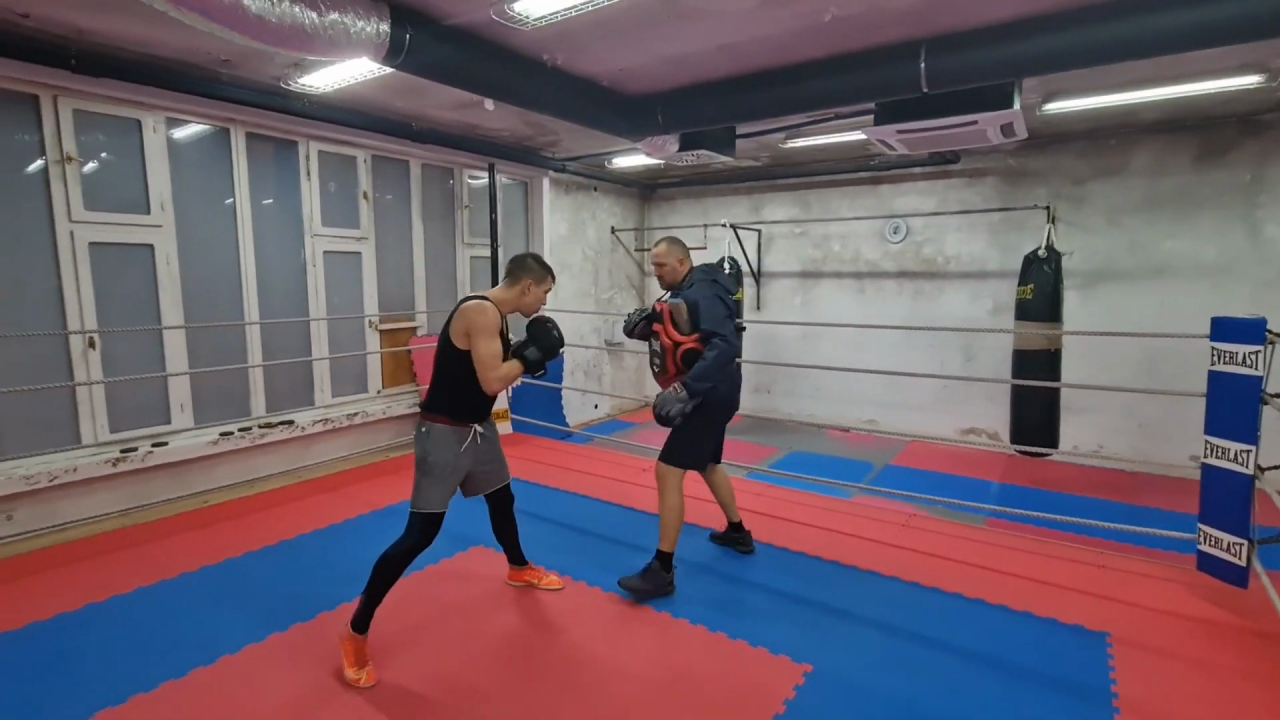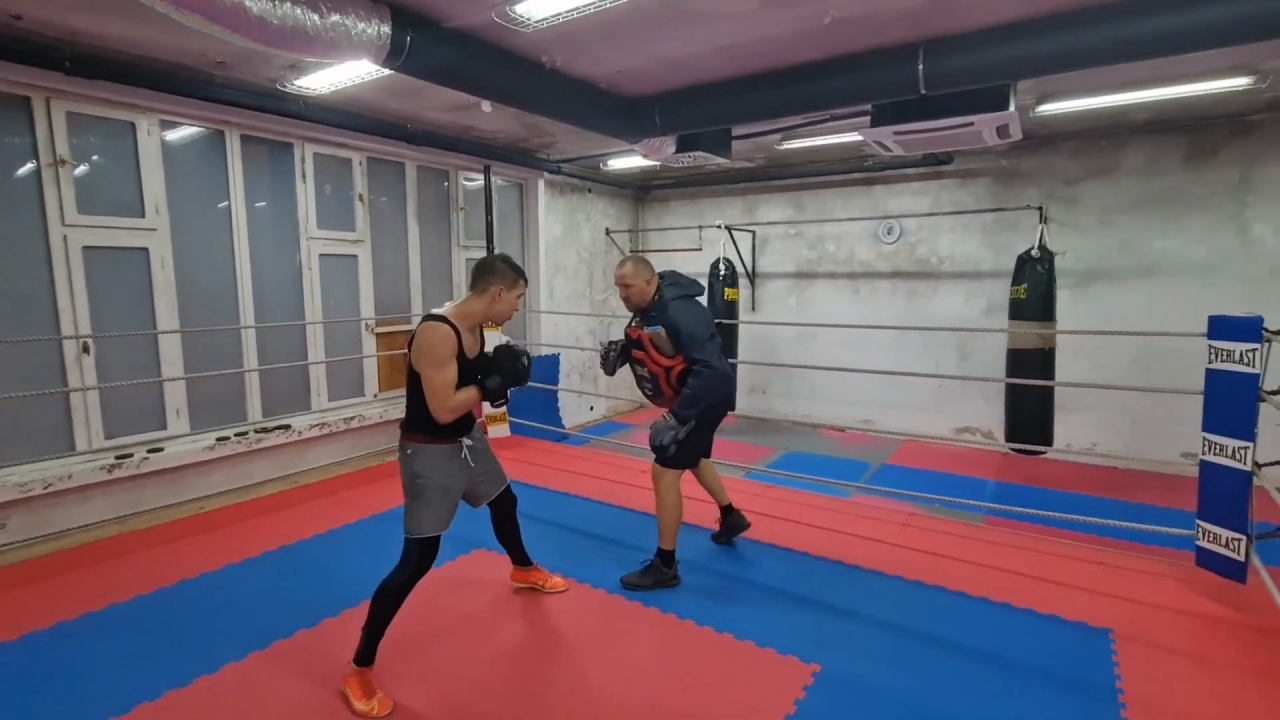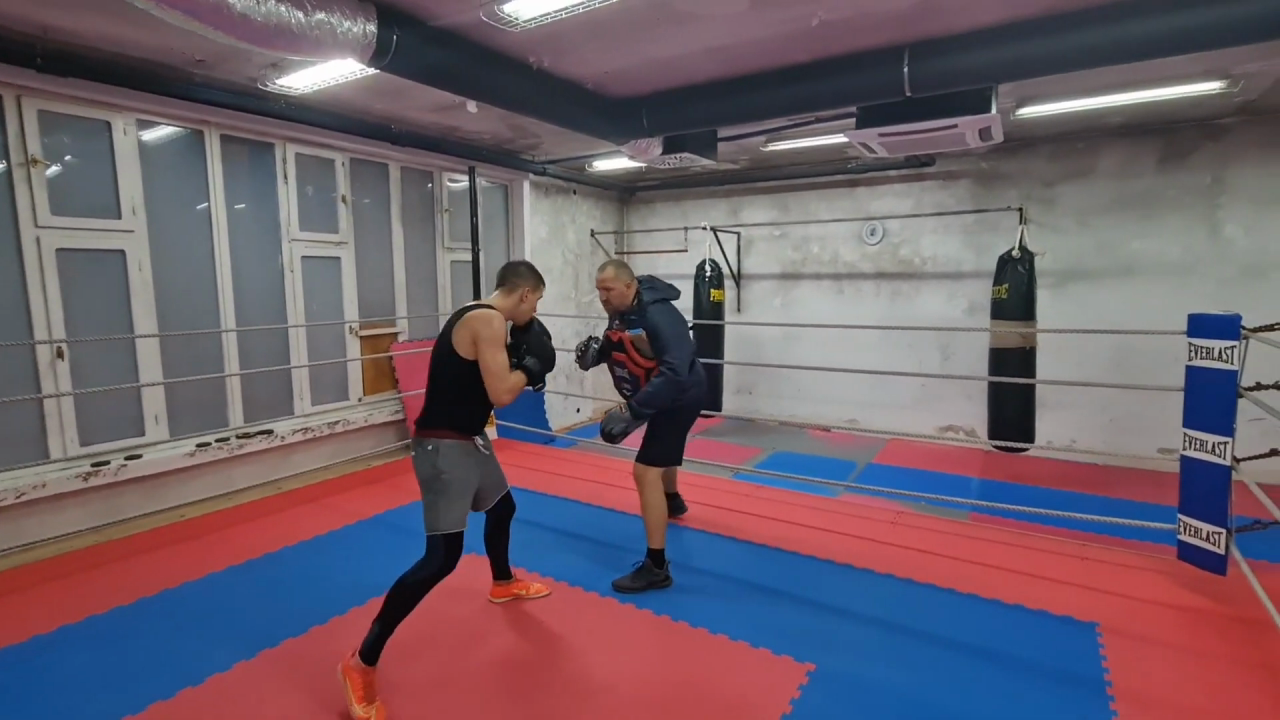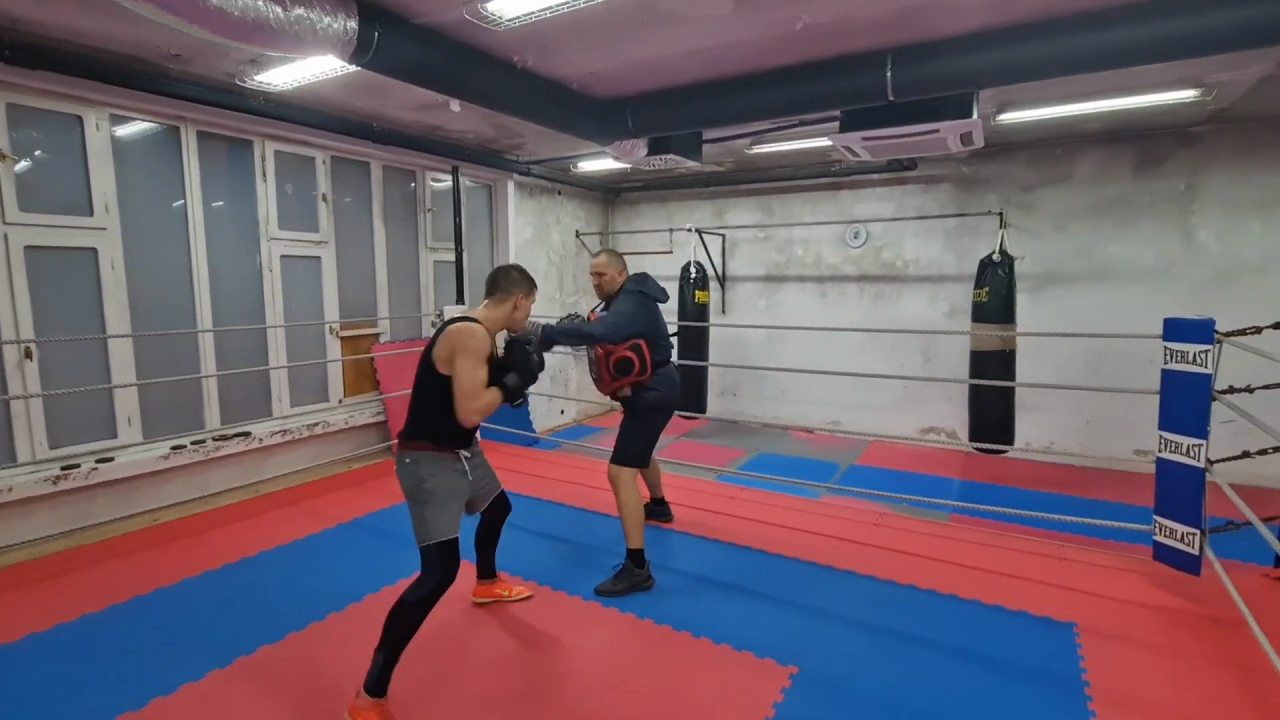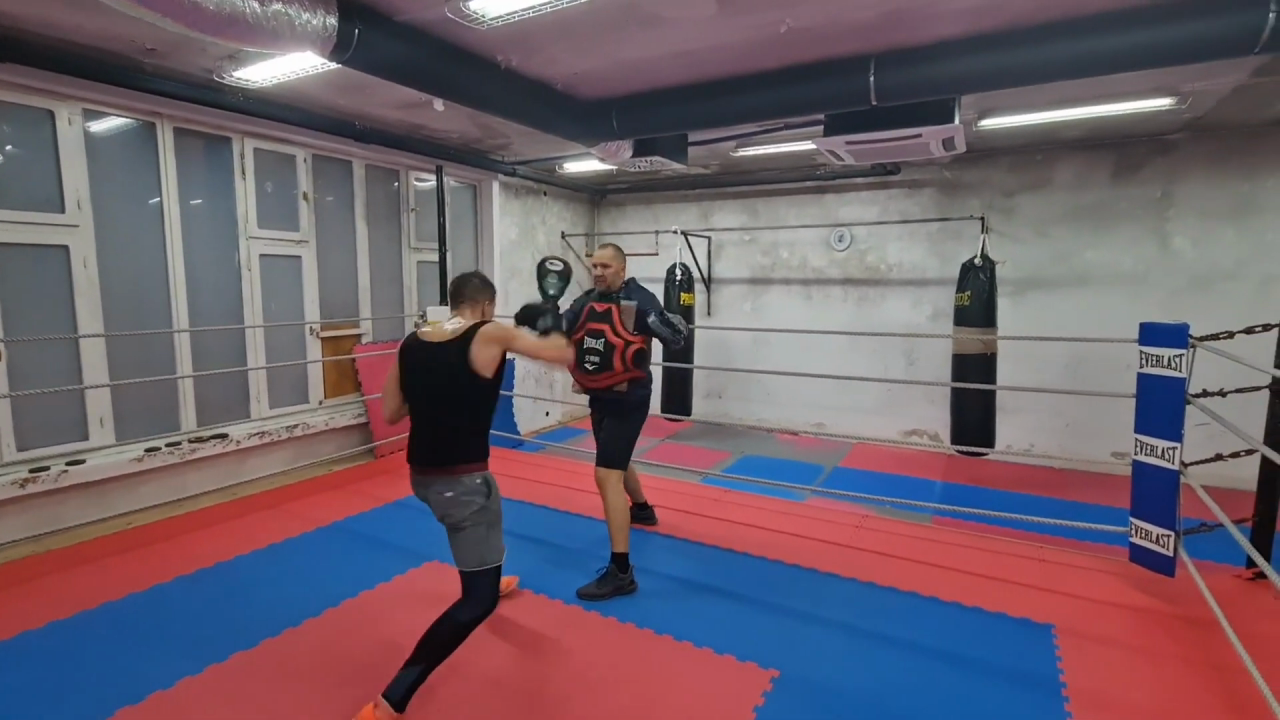
dt=0.4s
person 1, frame 1
left shoulder: (495, 314)
right shoulder: (479, 312)
left elbow: (497, 371)
right elbow: (493, 381)
left wrist: (532, 350)
right wrist: (533, 352)
left hip: (478, 427)
right hip: (444, 432)
left knee: (502, 498)
right knee: (420, 533)
left ankle: (519, 568)
right ankle: (356, 635)
person 1, frame 2
left shoulder: (474, 326)
right shoulder: (437, 332)
right elbow: (443, 409)
left wrist: (502, 373)
right wrist: (495, 382)
left hip: (468, 440)
right hip: (429, 452)
left knee: (504, 501)
right knee: (417, 560)
left ankle: (524, 569)
right ankle: (359, 669)
person 1, frame 3
left shoulder: (482, 318)
right shoulder: (486, 320)
right elbow: (500, 394)
left wrist: (519, 359)
right wrist: (532, 364)
left hip: (469, 439)
right hip: (443, 446)
left knee: (503, 507)
right knee: (441, 558)
left ankle: (503, 583)
right ankle: (362, 663)
person 1, frame 4
left shoulder: (471, 330)
right shoulder: (469, 336)
right elbow: (469, 413)
left wrist: (510, 369)
right wrist: (515, 378)
left hip: (459, 451)
right hip: (428, 460)
left knee: (498, 506)
right knee: (441, 569)
left ankle: (487, 583)
person 1, frame 5
left shoulder: (411, 344)
right shoulder: (490, 334)
left elbow: (391, 411)
right elbow: (563, 356)
right wrist: (545, 325)
left hip: (425, 474)
right hip: (465, 479)
right knee: (480, 599)
left ankle: (489, 578)
person 2, frame 1
left shoulder: (703, 294)
right shoulder: (684, 294)
left elbow: (724, 346)
right elbow: (680, 338)
left wrist: (685, 390)
right wrist: (648, 327)
left hip: (710, 396)
right hip: (709, 395)
left knee: (668, 471)
right knee: (707, 463)
left ankle: (662, 570)
right ankle: (737, 532)
person 2, frame 2
left shoulder: (681, 312)
right shoulder: (647, 309)
left elbow: (708, 368)
right elbow: (648, 350)
left wrist: (677, 418)
right wrist: (621, 352)
left hip: (705, 398)
right hip: (690, 399)
left knee: (664, 472)
right knee: (693, 458)
left ankle: (665, 566)
right ankle: (731, 517)
person 2, frame 3
left shoulder: (659, 317)
right shoulder: (621, 312)
left elbow: (674, 373)
right elbow: (619, 347)
left wrist: (632, 412)
right wrist: (597, 349)
left hip: (680, 397)
right hip: (660, 397)
left knee: (646, 471)
right knee: (660, 452)
left ankle: (656, 567)
right ankle: (673, 499)
person 2, frame 4
left shoulder: (632, 304)
right shoulder: (621, 300)
left elbow: (599, 331)
right elbow: (604, 334)
left wrist: (546, 335)
right wrist: (575, 328)
left hip: (651, 397)
right hip: (646, 393)
left knee: (620, 472)
right knee: (640, 453)
left ankle: (637, 568)
right ankle: (658, 505)
person 2, frame 5
left shoulder: (638, 299)
right shoulder: (587, 302)
left elbow: (670, 331)
right elbow: (561, 333)
left wrist: (669, 327)
left hip: (626, 399)
right hip: (599, 397)
left knee: (607, 475)
right knee: (617, 461)
left ankle: (620, 572)
right ankle: (642, 509)
